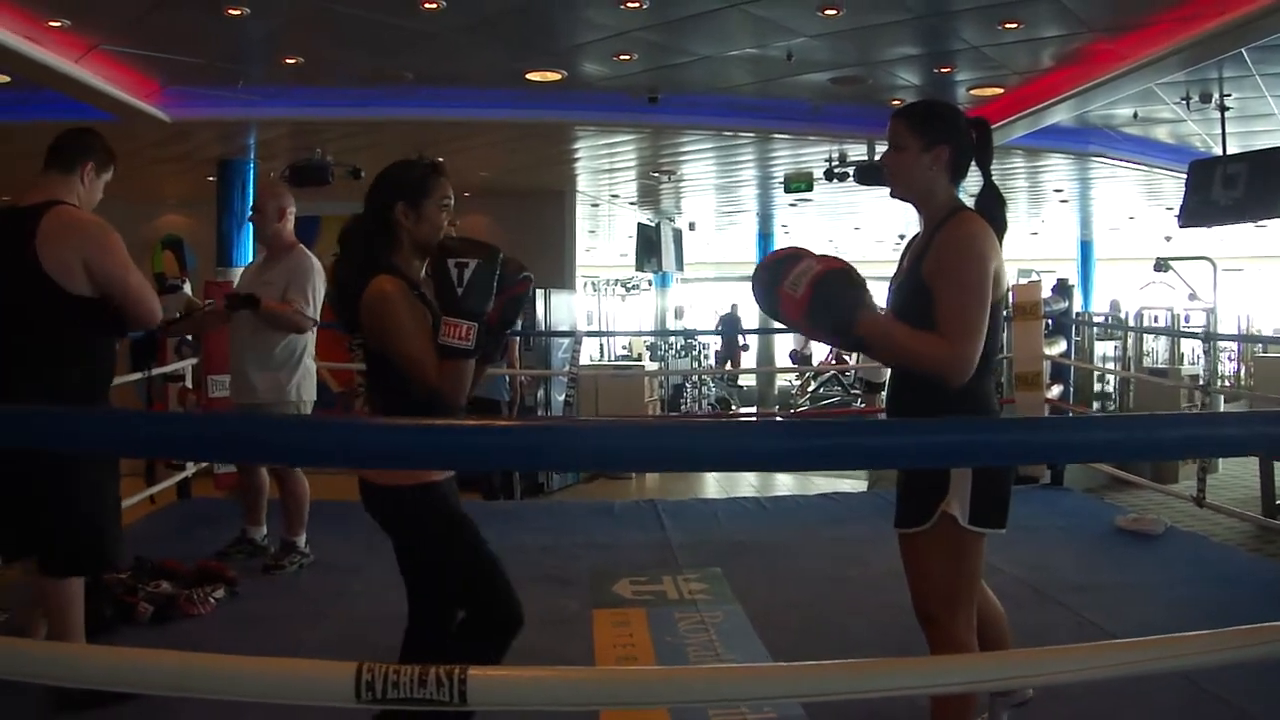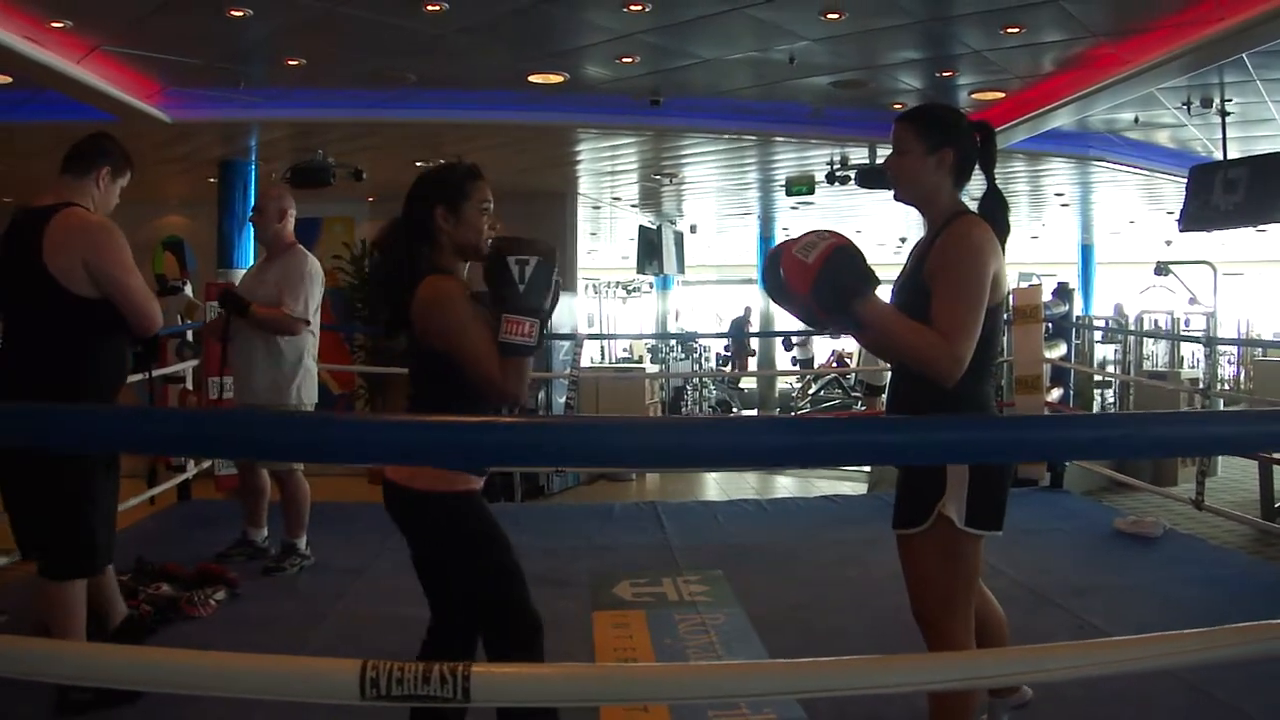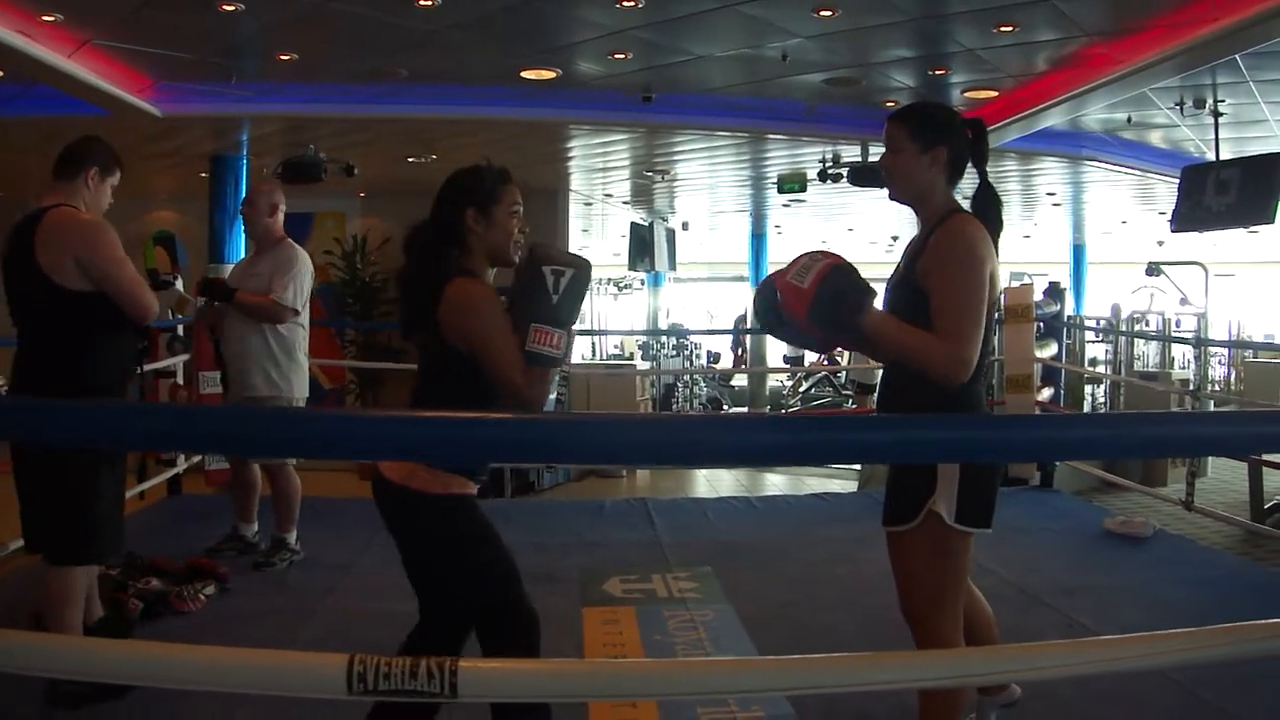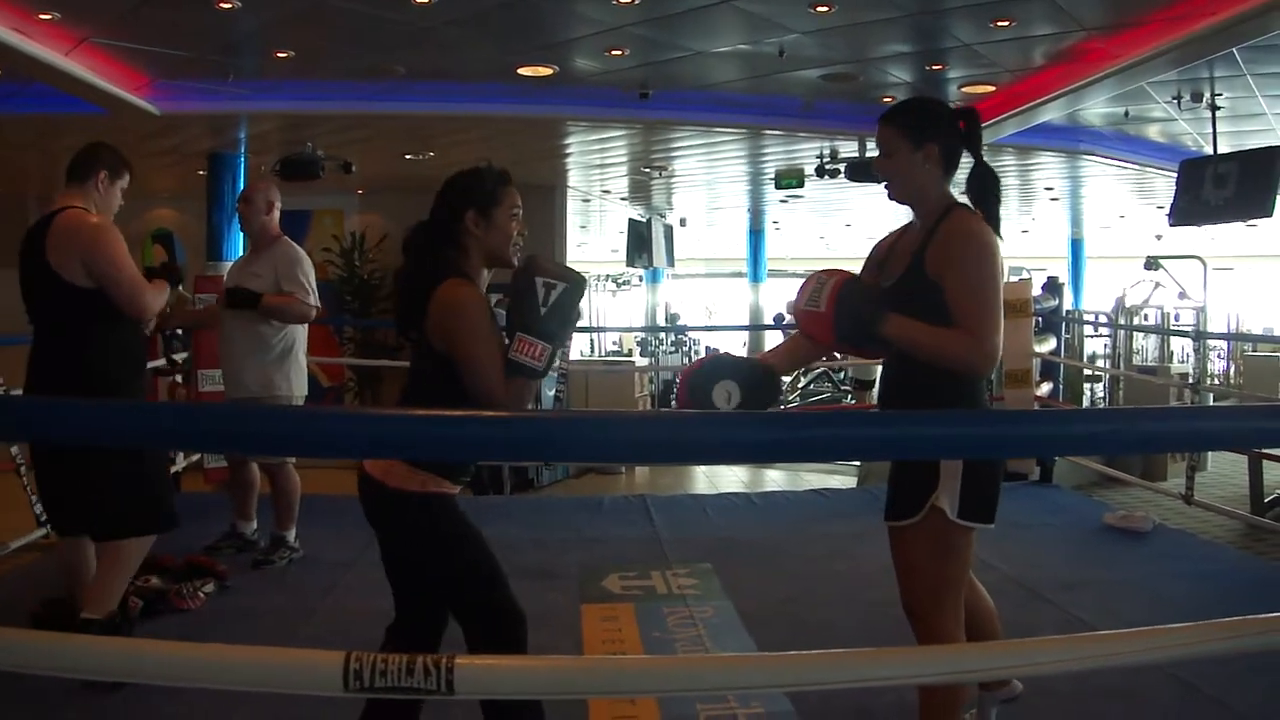
dt=0.3s
person 1, frame 1
left shoulder: (966, 236)
right shoulder: (925, 240)
left elbow: (955, 361)
left wrist: (856, 319)
right wrist: (844, 317)
left knee: (943, 611)
right knee: (957, 595)
person 1, frame 2
left shoulder: (967, 239)
right shoulder: (933, 242)
left elbow: (947, 359)
left wrist: (858, 301)
right wrist: (843, 312)
left knee: (940, 614)
right knee: (958, 592)
person 1, frame 3
left shoulder: (961, 238)
right shoulder: (927, 240)
left elbow: (953, 361)
left wrist: (858, 314)
right wrist: (836, 325)
left knee: (929, 610)
right knee: (945, 590)
person 1, frame 4
left shoulder: (966, 234)
right shoulder: (898, 244)
left elbow: (980, 352)
right elbow: (830, 323)
left wrist: (884, 323)
right wrist: (759, 367)
left knee: (930, 605)
right knee: (950, 586)
person 2, frame 1
right shoulder: (84, 230)
right elbow: (148, 314)
left wrist: (89, 313)
right wrist: (110, 316)
right hip: (63, 412)
right knee: (67, 550)
person 2, frame 2
right shoulder: (92, 231)
right elbow: (149, 321)
left wrist: (113, 318)
right wrist: (128, 316)
right hip: (68, 411)
left knee: (84, 526)
right knee: (71, 546)
left ankle: (115, 622)
right ankle: (75, 680)
person 2, frame 3
right shoulder: (83, 229)
right elbow: (147, 309)
left wrist: (110, 302)
right wrist: (126, 296)
right hip: (80, 404)
left knee: (82, 525)
right knee: (74, 539)
left ankle: (90, 622)
right ankle: (68, 673)
person 2, frame 4
left shoulder: (40, 231)
right shoulder: (91, 231)
right elbow: (141, 306)
left wrist: (147, 283)
right wrist: (164, 288)
left hip: (55, 393)
right hip: (102, 399)
left knee: (77, 518)
right knee: (141, 514)
left ankle: (86, 613)
right ankle: (92, 620)
person 3, frame 1
left shoulder: (423, 287)
right shoulder: (387, 293)
left elbow: (461, 379)
right elbow: (448, 392)
left wrist: (496, 316)
right wrist: (466, 307)
left hip: (428, 478)
right hip: (406, 485)
left knee: (435, 616)
right knee: (497, 611)
person 3, frame 2
left shoulder: (443, 289)
right shoulder: (444, 293)
left elbow: (479, 381)
right elbow: (508, 390)
left wrist: (517, 302)
right wrist: (521, 302)
left hip: (423, 486)
right hip: (439, 492)
left knee: (457, 624)
right knee: (515, 630)
person 3, frame 3
left shoulder: (456, 289)
right shoulder: (473, 296)
left elbow: (487, 383)
right elbow: (529, 396)
left wrist: (535, 311)
right wrist: (552, 313)
left hip: (413, 483)
right hip: (433, 493)
left knee: (445, 620)
right knee: (513, 628)
person 3, frame 4
left shoulder: (459, 291)
right shoulder: (461, 299)
left elbow: (484, 388)
right elbow: (503, 404)
left wrist: (539, 326)
right wrist: (538, 326)
left hip: (400, 483)
right hip: (415, 492)
left knee: (420, 619)
right knee: (498, 624)
person 4, frame 1
left shoulder: (304, 264)
right shoulder: (256, 266)
left elbow: (301, 320)
right elbow: (226, 311)
left wrist: (252, 303)
right wrist: (179, 326)
left hip: (285, 390)
right hip: (248, 386)
left knee: (285, 467)
right knee: (247, 461)
left ankle: (297, 544)
right ankle: (254, 535)
person 4, frame 2
left shoulder: (302, 265)
right shoulder: (259, 266)
left elbow: (292, 323)
right elbow: (241, 318)
left wrist: (241, 306)
right wrist: (223, 320)
left hip: (285, 390)
right hip: (250, 387)
left knee: (285, 468)
right knee: (248, 462)
left ankle: (298, 546)
right ankle: (255, 537)
person 4, frame 3
left shoulder: (292, 257)
right shoulder: (248, 260)
left elbow: (279, 310)
right elbow: (233, 314)
left wrist: (227, 294)
right wrist: (213, 312)
left hip: (277, 384)
right hip: (241, 381)
left knee: (276, 463)
right knee: (239, 457)
left ankle: (287, 541)
right ankle: (245, 532)
person 4, frame 4
left shoulder: (289, 255)
right shoulder: (245, 260)
left elbow: (305, 309)
right elbow: (225, 312)
left wrist: (255, 299)
right wrist: (177, 318)
left hip: (276, 382)
right hip: (239, 382)
left knee: (276, 462)
right knee: (239, 456)
left ankle: (287, 541)
right ankle: (244, 530)
